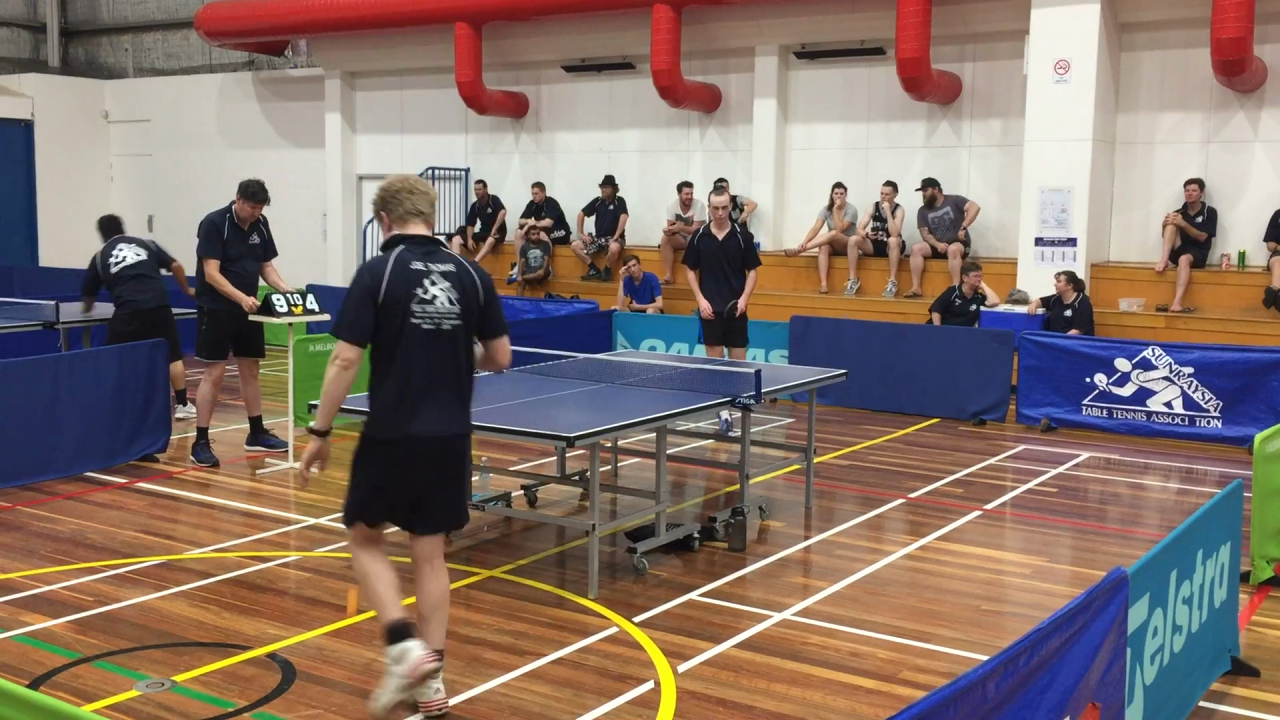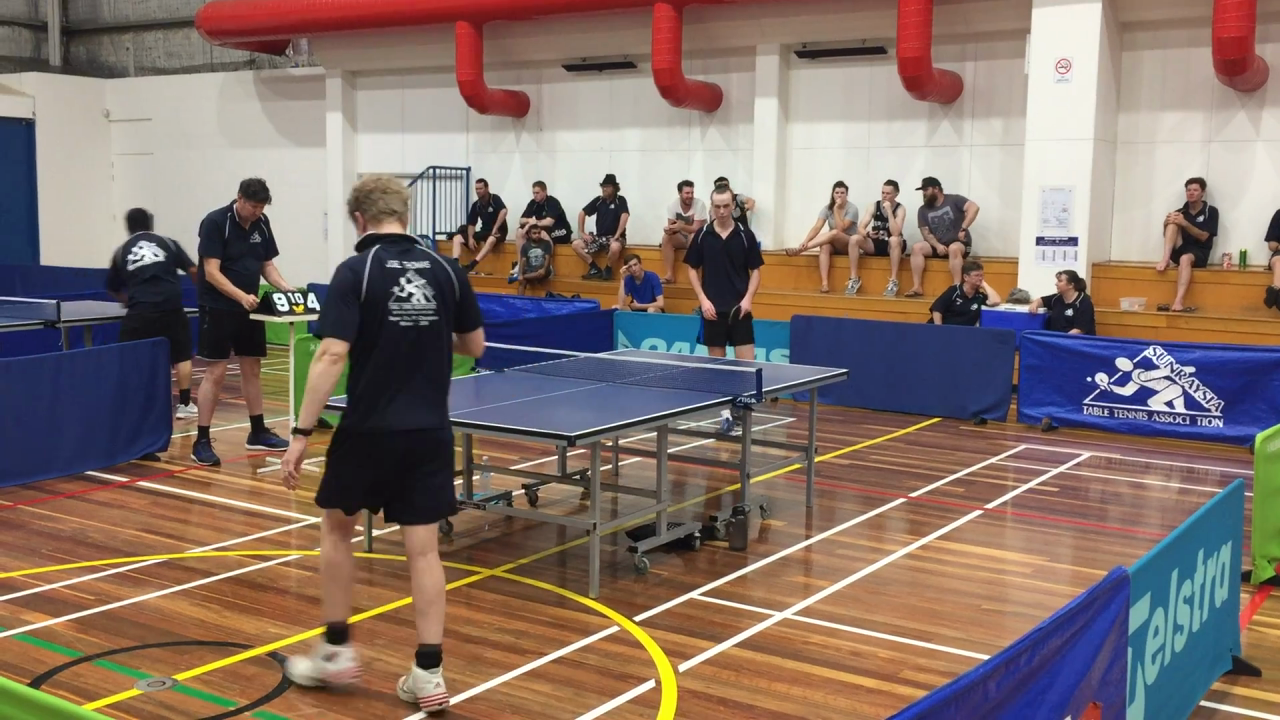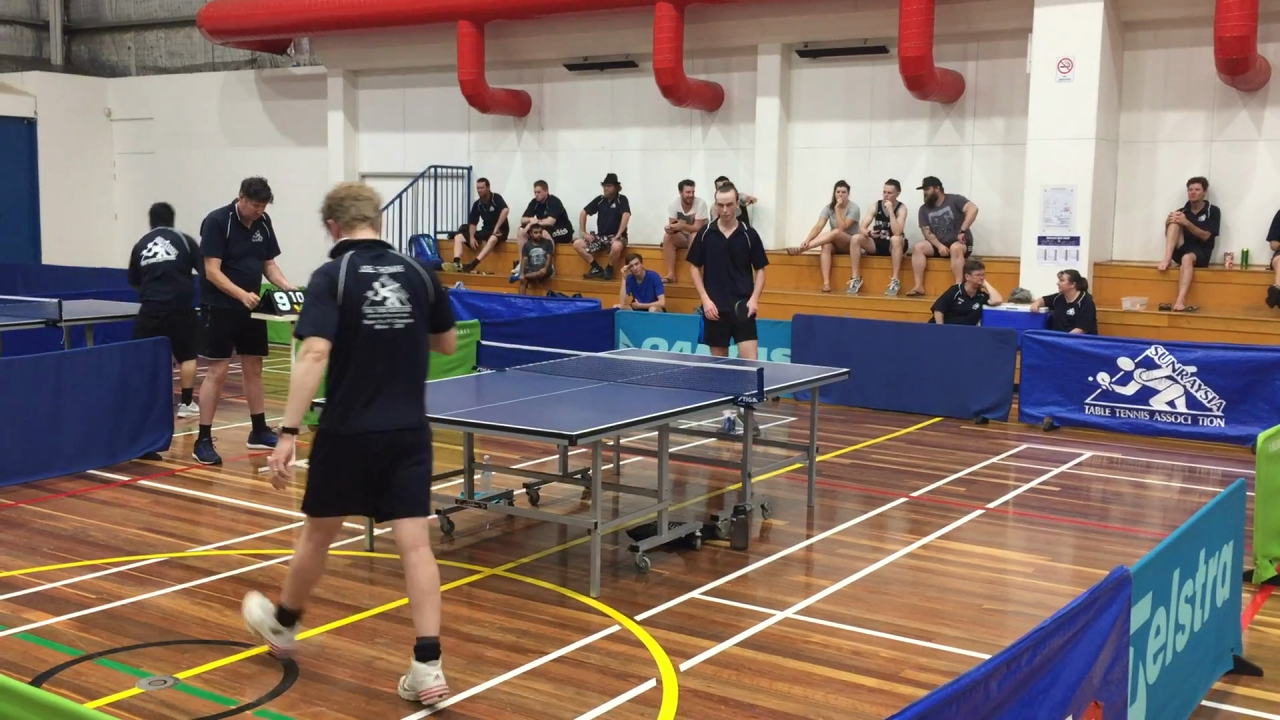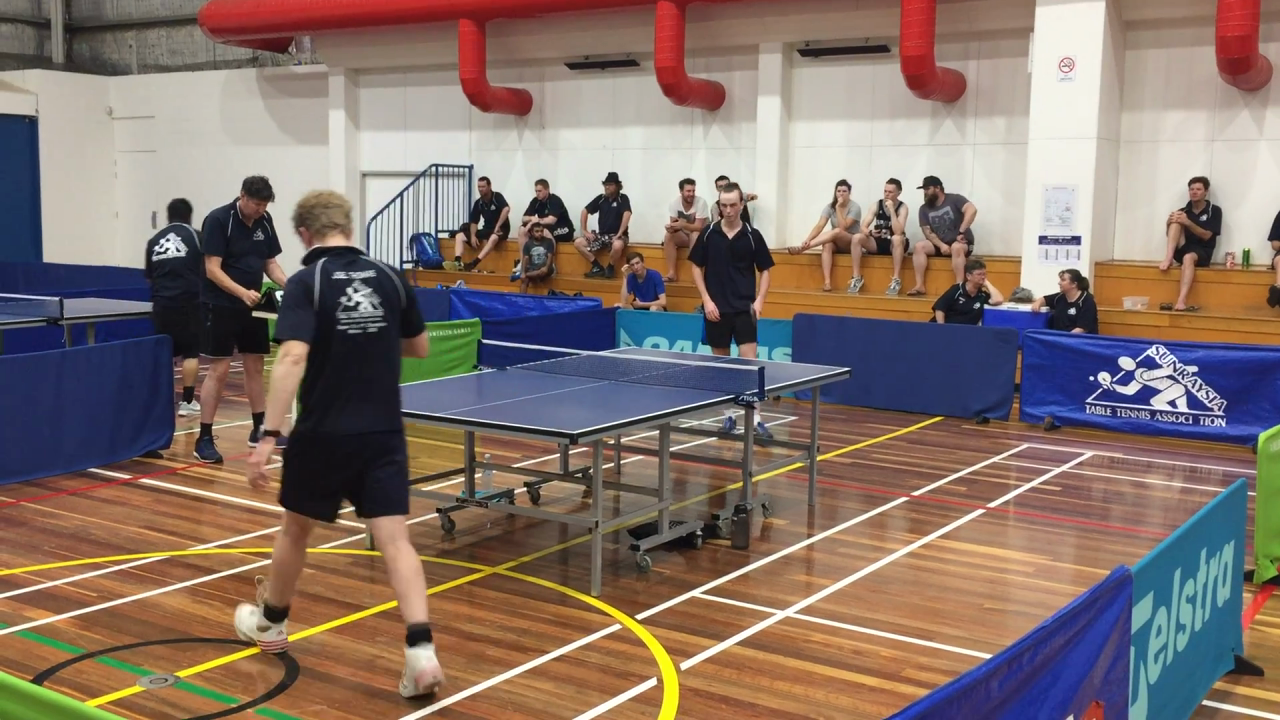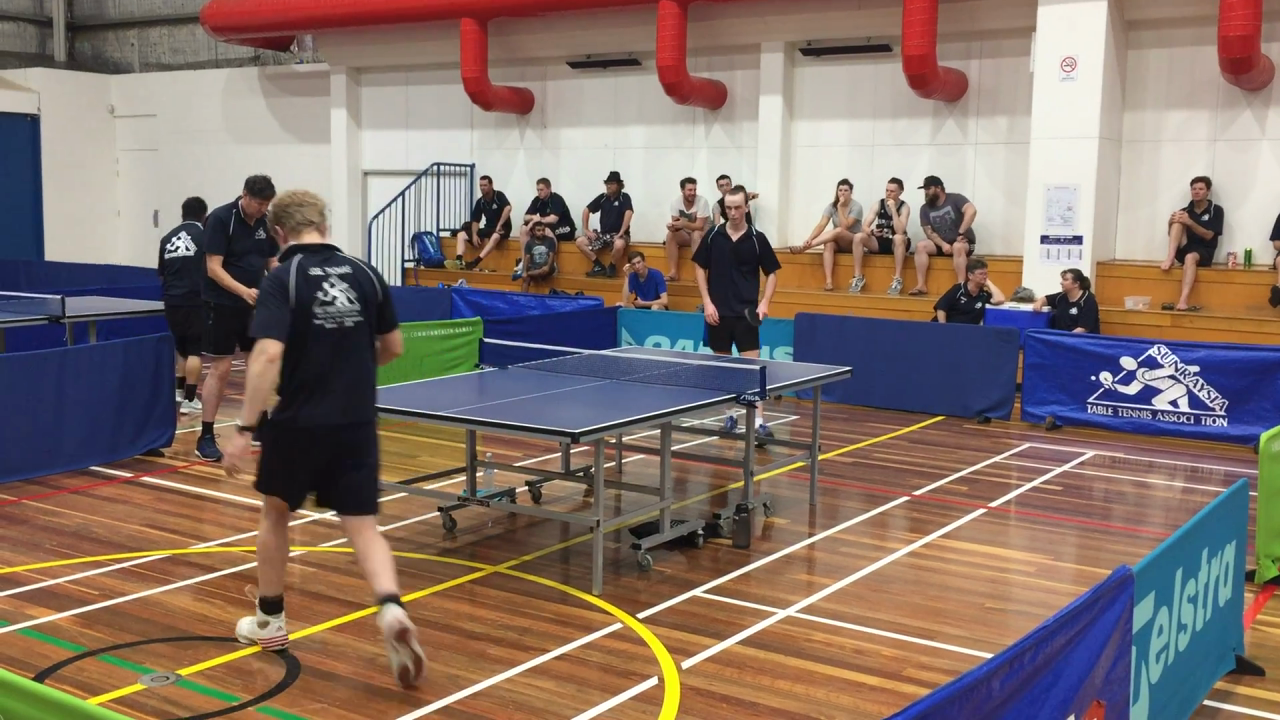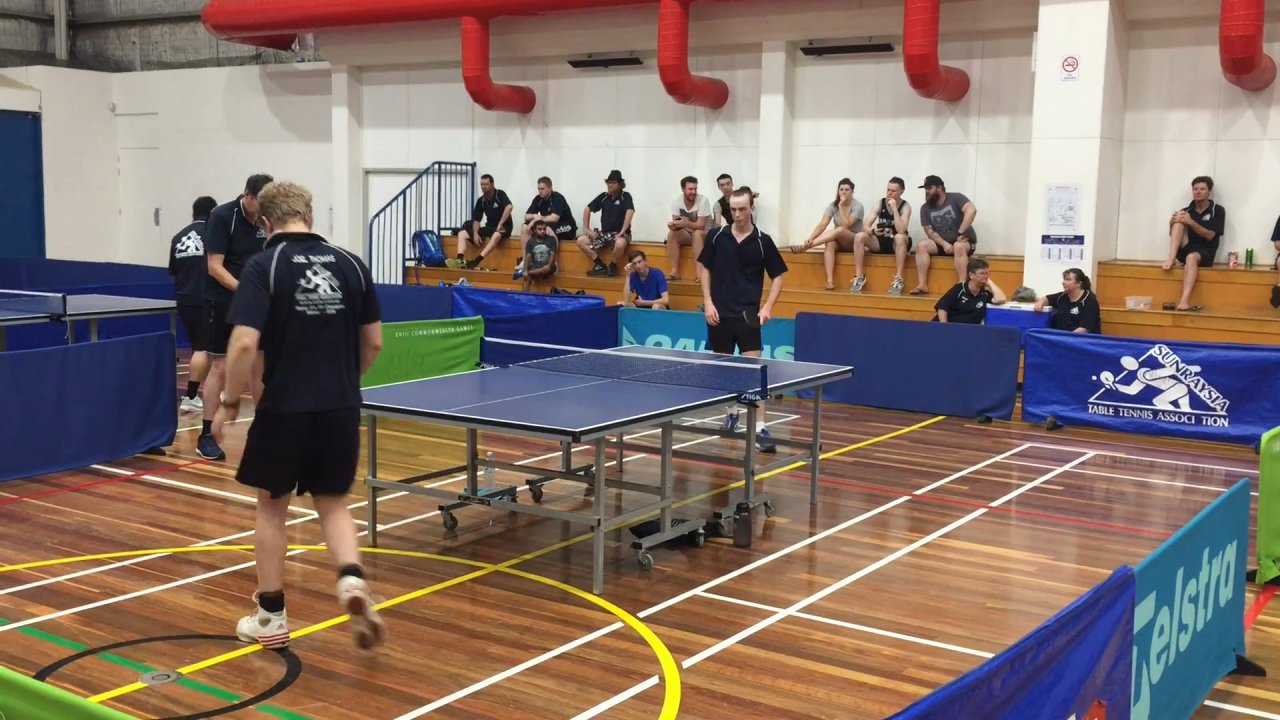
dt=0.1s
person 1, frame 1
left shoulder: (377, 272)
right shoulder: (472, 274)
left elbow: (345, 359)
right elbow: (501, 356)
left wrist: (319, 432)
left hip: (393, 437)
right hip: (452, 437)
left knee: (365, 544)
right knee: (430, 555)
left ankle: (407, 648)
person 1, frame 2
left shoulder: (356, 271)
right shoulder: (448, 270)
left elbow: (332, 354)
right elbow: (474, 345)
left wrist: (302, 432)
left hip: (369, 429)
right hip: (431, 431)
left knee: (337, 528)
right knee: (423, 549)
left ankle: (336, 651)
right ankle: (428, 673)
person 1, frame 3
left shoulder: (332, 277)
right shoulder: (421, 274)
left elbow: (313, 355)
right elbow: (446, 344)
left wrist: (287, 433)
left hip: (348, 432)
right hip: (408, 431)
left knee: (318, 532)
right knee: (415, 544)
left ankle: (281, 624)
right ankle: (428, 666)
person 1, frame 4
left shoulder: (306, 283)
right shoulder: (391, 279)
left elbow: (293, 359)
right elbow: (418, 347)
left wrist: (269, 436)
left hip: (324, 432)
right hip: (383, 431)
left knee: (296, 527)
right knee: (395, 540)
left ankle: (271, 623)
right ankle: (420, 650)
person 1, frame 5
left shoulder: (282, 279)
right shoulder: (366, 274)
left elbow: (268, 356)
right elbow: (391, 347)
left wrist: (244, 428)
left hip: (300, 422)
right hip: (357, 424)
left knee: (276, 514)
right knee: (364, 529)
left ankle: (269, 620)
right ankle: (393, 614)
person 1, frame 6
left shoulder: (263, 266)
right shoulder: (351, 264)
left elbow: (244, 343)
right elbow: (373, 342)
left wrist: (228, 404)
left hip: (285, 410)
right hip: (341, 409)
left knee: (271, 509)
right knee: (334, 509)
left ankle: (272, 616)
right ankle: (352, 582)
person 2, frame 1
left shoulder: (260, 224)
right shoulder: (214, 223)
left elbow: (266, 265)
right elbow: (211, 274)
left wrist: (285, 289)
right wrist: (241, 298)
left hip: (249, 309)
right hip: (217, 309)
left knee: (250, 370)
right knee: (214, 374)
left ankle: (257, 433)
right ankle: (201, 442)
person 2, frame 2
left shoulder: (261, 223)
right shoulder: (215, 222)
left elbow: (267, 264)
right elbow: (211, 273)
left wrist: (285, 287)
right wrist: (241, 296)
left hip: (250, 307)
right hip: (218, 308)
left knee: (252, 369)
right knee: (215, 373)
left ankle: (258, 432)
right ankle: (202, 441)
person 2, frame 3
left shoulder: (263, 223)
right shoulder: (216, 222)
left elbow: (269, 263)
right elbow: (212, 272)
left wrist: (286, 287)
right wrist: (242, 294)
left hip: (252, 307)
right hip: (220, 307)
left knee: (254, 368)
right knee: (217, 372)
left ankle: (259, 432)
right ankle: (203, 441)
person 2, frame 4
left shoulder: (265, 221)
right shoulder: (218, 220)
left elbow: (270, 262)
right elbow: (212, 270)
left wrist: (287, 285)
right wrist: (242, 292)
left hip: (253, 305)
right hip: (222, 305)
left knee: (255, 366)
right knee: (219, 370)
left ankle: (260, 429)
right ankle: (204, 439)
person 2, frame 5
left shoulder: (265, 221)
right shoulder: (220, 218)
left elbow: (271, 262)
right elbow: (213, 268)
right wrist: (244, 291)
left hip: (254, 304)
right hip: (222, 304)
right knee: (220, 369)
right ankle: (206, 437)
person 2, frame 6
right shoulder: (222, 217)
right elbow: (214, 267)
right hip: (223, 302)
left knee: (260, 363)
right knee: (220, 367)
right ankle: (206, 436)
person 3, frame 1
left shoulder: (742, 236)
right shoulder: (699, 237)
left elbow: (752, 271)
right elbow: (690, 271)
left wrist: (744, 298)
right wrist: (700, 299)
left hip: (736, 309)
right hip: (710, 309)
left knee: (737, 363)
right ankle: (724, 415)
person 3, frame 2
left shoulder: (746, 235)
right shoulder: (702, 235)
left elbow: (755, 271)
right elbow: (692, 270)
left wrist: (748, 298)
right wrist: (703, 299)
left hip: (739, 309)
right hip: (712, 309)
left knee: (747, 363)
right ankle: (725, 414)
person 3, frame 3
left shoulder: (749, 235)
right shoulder: (705, 234)
left elbow: (760, 269)
right elbow: (695, 268)
left wrist: (754, 298)
right wrist: (705, 299)
left hip: (743, 307)
right hip: (715, 309)
left knee: (750, 360)
right ankle: (727, 414)
person 3, frame 4
left shoulder: (753, 236)
right shoulder: (708, 234)
left elbow: (765, 271)
right elbow: (696, 268)
left wrist: (760, 299)
right wrist: (706, 300)
left hip: (745, 309)
right hip: (716, 310)
left knee: (749, 363)
left ankle: (755, 419)
right ankle: (728, 414)
person 3, frame 5
left shoulder: (757, 239)
right shoulder: (713, 236)
left elbow: (772, 273)
right elbow: (700, 268)
left wrist: (764, 302)
right wrist: (707, 302)
left hip: (745, 312)
right hip: (717, 312)
left ankle: (758, 423)
right ankle: (731, 415)
person 3, frame 6
left shoulder: (763, 241)
right shoulder: (718, 237)
left elbow: (778, 276)
right elbow: (704, 269)
left wrist: (767, 306)
right wrist: (708, 302)
left hip: (748, 315)
right hip: (719, 314)
left ankle: (760, 428)
right ankle: (731, 412)
person 4, frame 1
left shoulder: (100, 257)
right shoulder: (147, 244)
left elbow: (89, 295)
right elbow: (175, 267)
left wrist: (88, 306)
right wrist: (187, 289)
left hip: (127, 312)
right hip: (158, 306)
right knee: (173, 356)
right ankle: (183, 405)
person 4, frame 2
left shoulder: (122, 252)
right shoulder: (167, 243)
left elbow: (114, 288)
right elbow: (193, 270)
left wrist: (127, 298)
left hip: (140, 312)
right hip: (171, 308)
right knee: (182, 356)
right ankle: (185, 405)
person 4, frame 3
left shoulder: (140, 245)
right shoulder: (184, 240)
left elbow: (134, 282)
left hip: (150, 309)
right hip: (182, 307)
right knee: (187, 355)
right ankle: (186, 403)
person 4, frame 4
left shoulder: (154, 241)
right shoulder: (194, 236)
left elbow: (149, 277)
left hip: (162, 305)
right hip: (189, 303)
right knee: (191, 354)
right ankle: (187, 402)
person 4, frame 5
left shoulder: (167, 238)
right shoulder: (204, 235)
left elbow: (162, 274)
left hip: (172, 302)
right hip: (196, 302)
left knee: (182, 350)
right knee: (195, 351)
left ankle: (180, 391)
right ankle: (189, 400)
person 4, frame 6
left shoulder: (178, 237)
left elbow: (173, 273)
left hip: (184, 301)
right hip: (206, 301)
left knee: (198, 346)
right knee: (202, 349)
right ankle: (190, 397)
